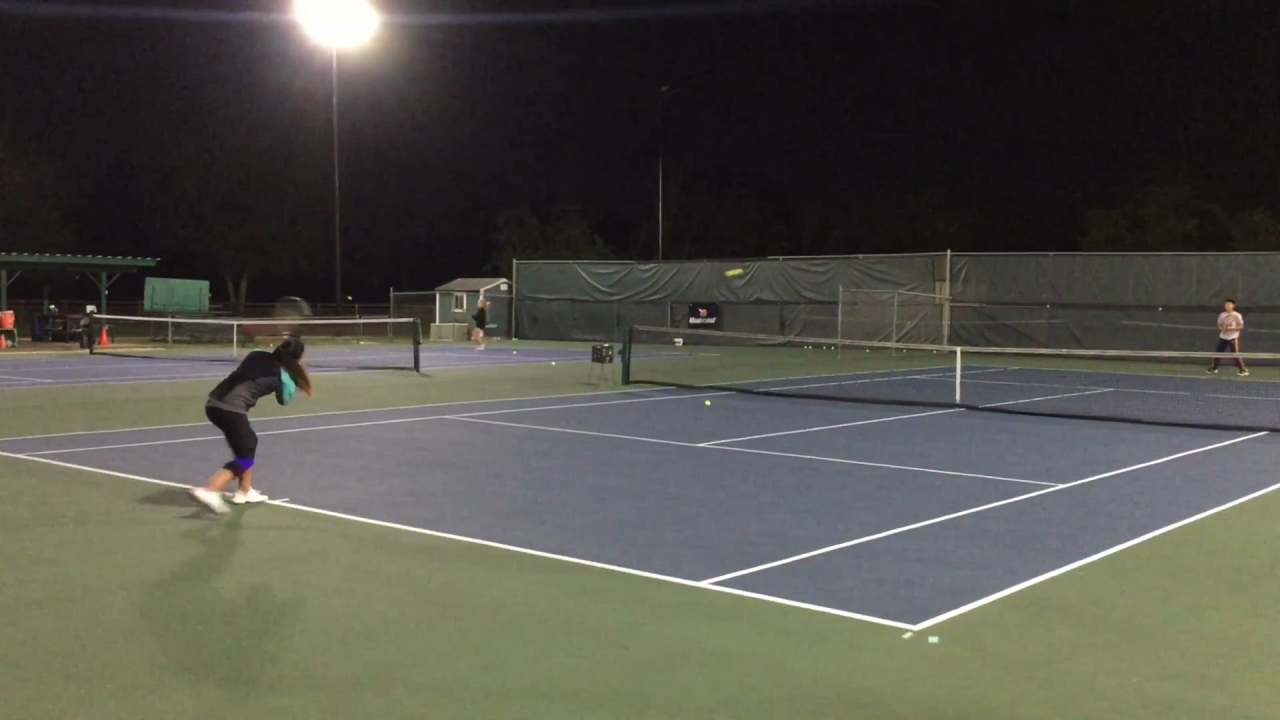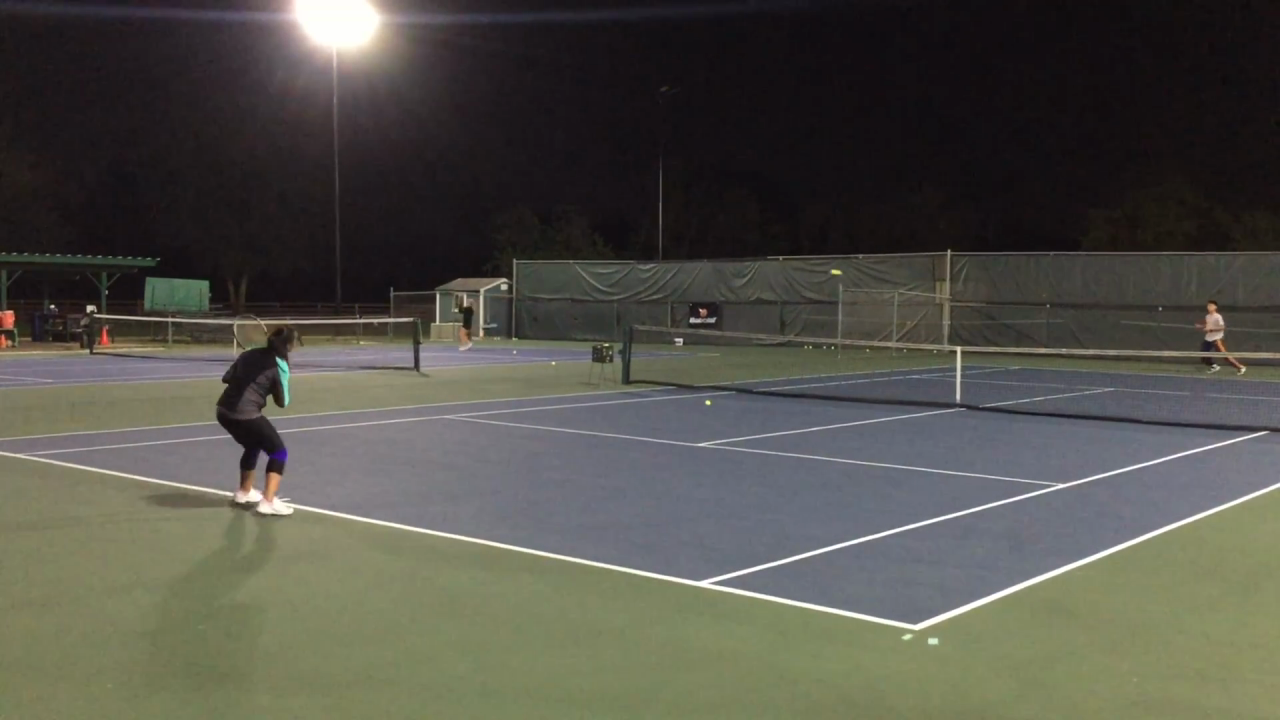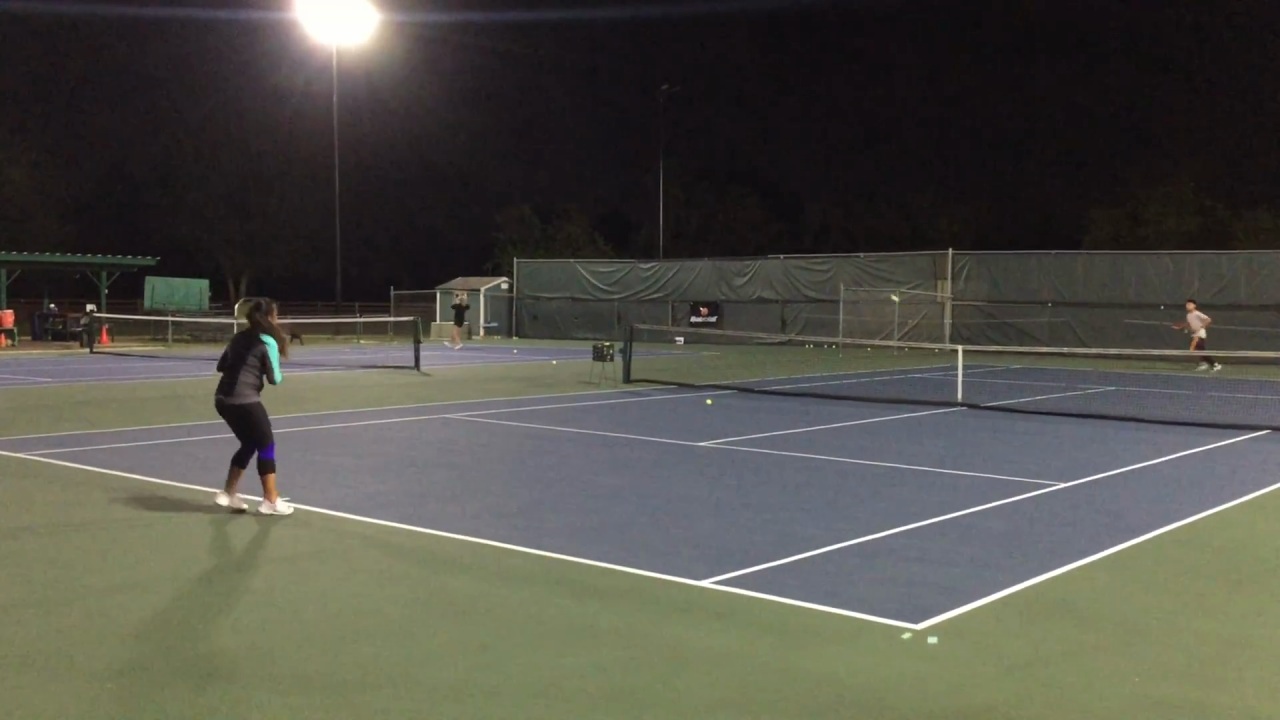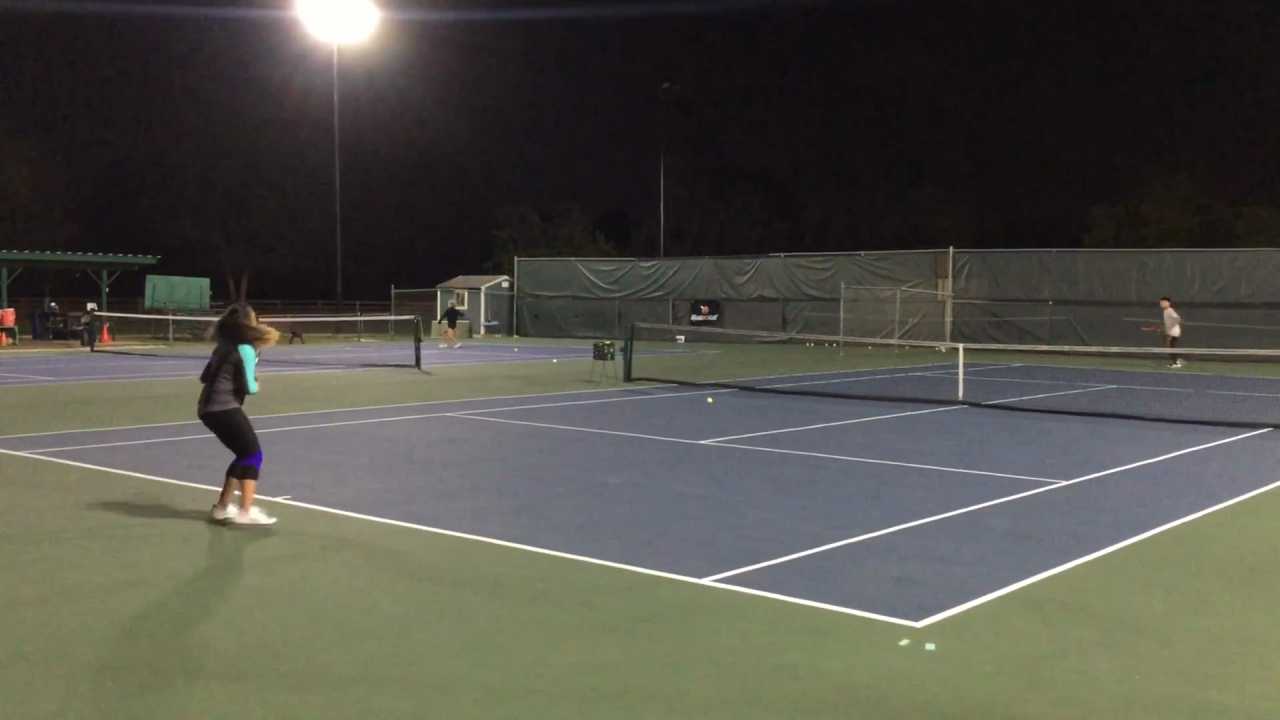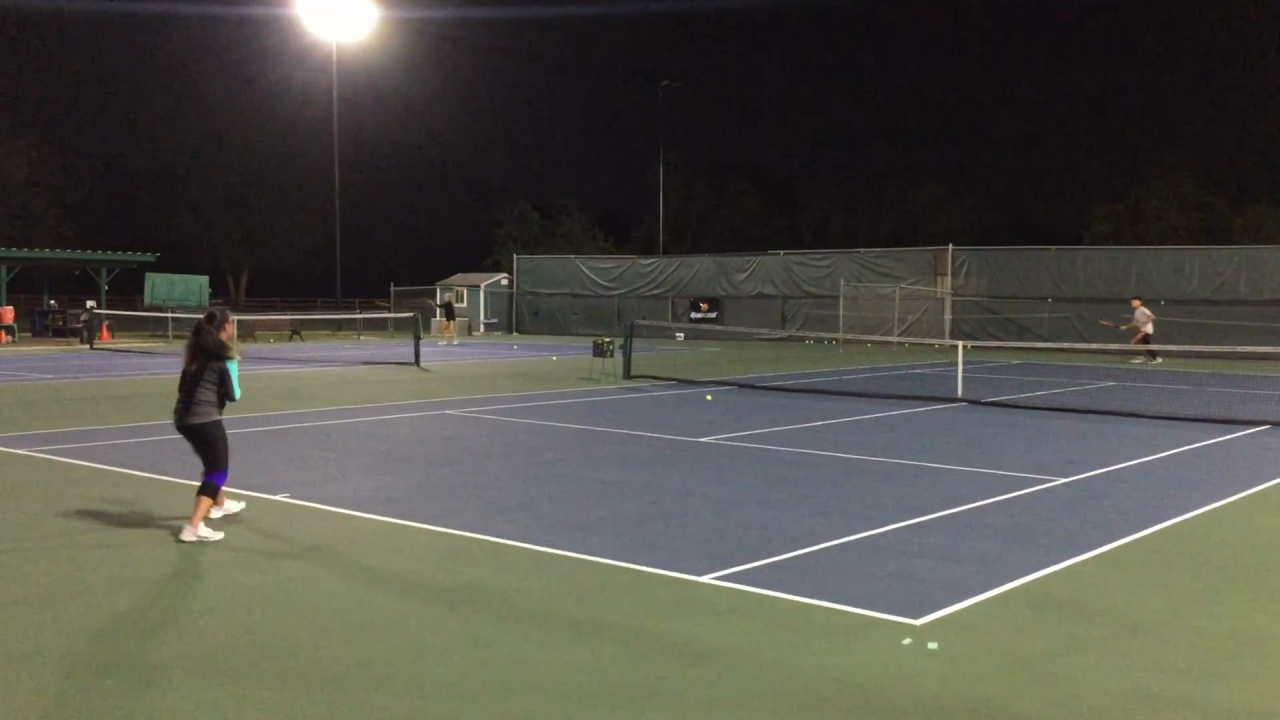
dt=0.2s
person 1, frame 1
left shoulder: (256, 355)
right shoulder: (283, 376)
right elbow: (285, 400)
left hip: (215, 404)
right hip: (231, 409)
left knee: (249, 442)
right knee: (244, 458)
left ankle: (244, 492)
right ankle: (208, 491)
person 1, frame 2
left shoulder: (248, 355)
right shoulder: (280, 366)
left elbow: (227, 378)
right elbow: (282, 402)
left hip: (224, 412)
right hip: (247, 416)
left knee: (253, 447)
right knee: (278, 452)
left ankle: (244, 492)
right ankle: (269, 502)
person 1, frame 3
left shoulder: (238, 339)
right shoulder: (268, 342)
left elbow: (221, 367)
right elbow: (274, 379)
right wrist: (270, 373)
left hip: (224, 399)
right hip: (245, 401)
left knee: (249, 444)
right knee: (266, 448)
left ankle: (227, 495)
right ankle: (270, 502)
person 1, frame 4
left shoulder: (223, 347)
right shoulder: (246, 350)
left elbow: (205, 377)
right elbow: (249, 388)
right wrist: (254, 382)
left hip: (207, 409)
right hip: (226, 409)
left knee: (244, 454)
right knee: (253, 455)
left ankle: (223, 507)
right ankle: (248, 511)
person 1, frame 5
left shoulder: (196, 352)
right shoulder: (227, 357)
left elbow: (186, 384)
right elbow: (233, 396)
left hip: (183, 418)
right hip: (206, 419)
left knee: (213, 462)
right knee: (219, 470)
left ankle: (219, 504)
right ankle: (193, 527)
